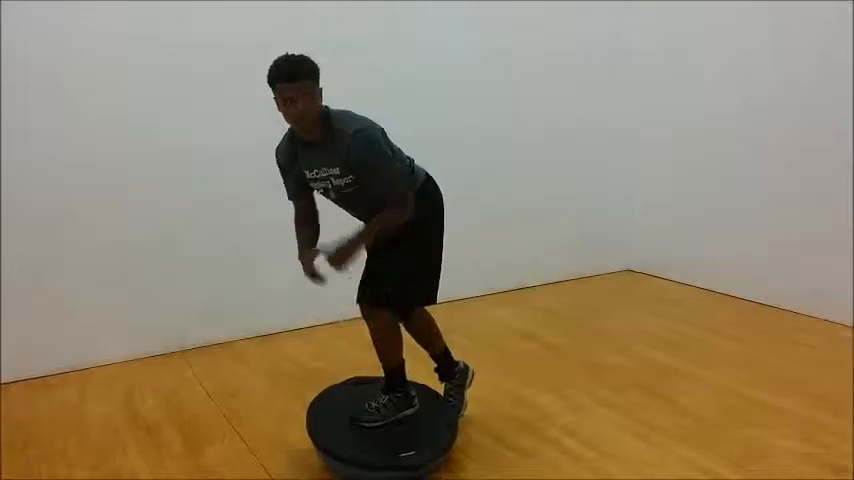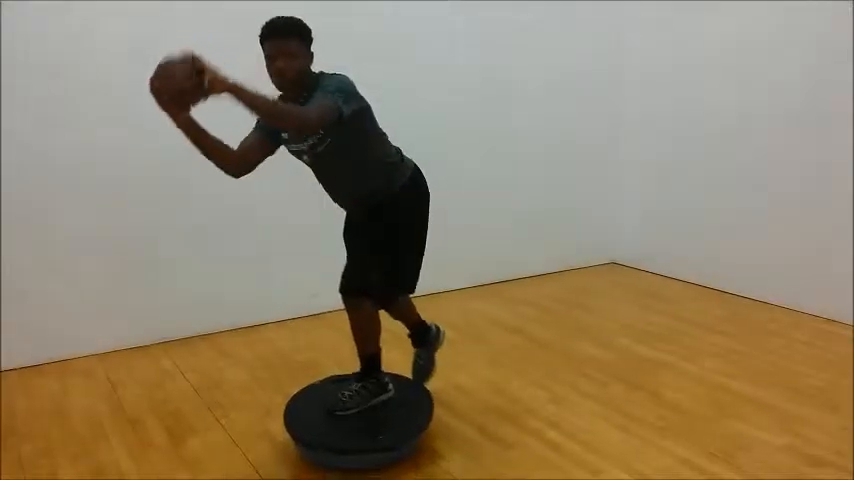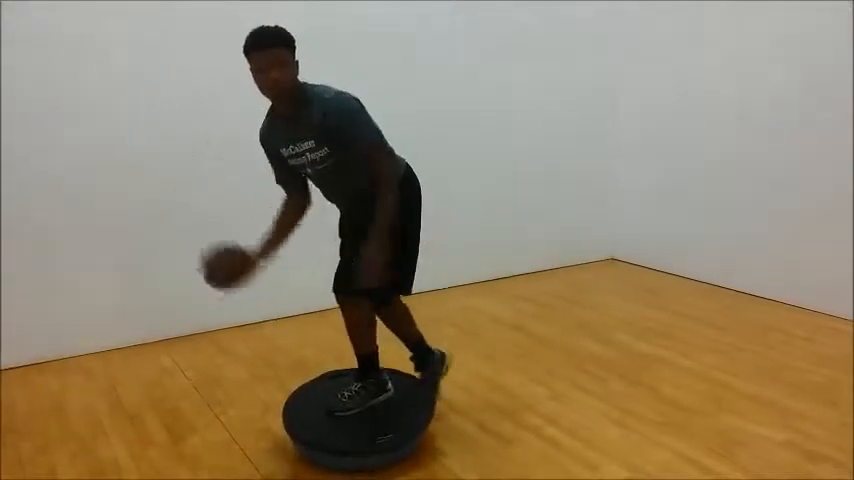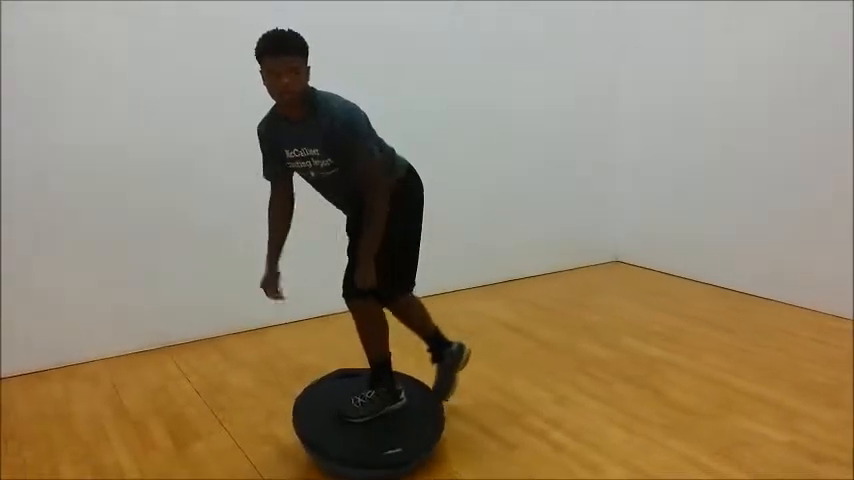
dt=0.4s
person 1, frame 1
left shoulder: (360, 135)
right shoulder: (287, 152)
left elbow: (401, 204)
right elbow: (304, 209)
left wrist: (355, 245)
right wrist: (305, 252)
left hip: (416, 208)
right hip: (380, 216)
left knee: (376, 301)
right knee: (401, 303)
left ankle: (398, 394)
right ankle: (452, 371)
person 1, frame 2
left shoulder: (336, 89)
right shoulder: (274, 116)
left elbow: (302, 121)
right elbow: (237, 165)
left wrist: (228, 86)
right wrist: (183, 119)
left hip: (401, 196)
right hip: (364, 207)
left knee: (359, 290)
right knee: (373, 287)
left ankle: (372, 381)
right ankle: (424, 335)
person 1, frame 3
left shoulder: (337, 107)
right shoulder: (271, 133)
left elbow: (389, 170)
right elbow: (298, 198)
left wrist: (377, 244)
right wrist: (263, 252)
left hip: (394, 197)
right hip: (355, 206)
left knee: (351, 291)
right knee: (374, 292)
left ankle: (372, 382)
right ankle: (427, 359)
person 1, frame 4
left shoulder: (341, 118)
right shoulder: (269, 131)
left elbow: (379, 189)
right elbow: (280, 193)
left wrist: (366, 259)
right wrist: (272, 261)
left hip: (397, 196)
right hip: (360, 208)
left knee: (362, 291)
right knee: (388, 290)
left ankle: (384, 388)
right ankle: (445, 349)
